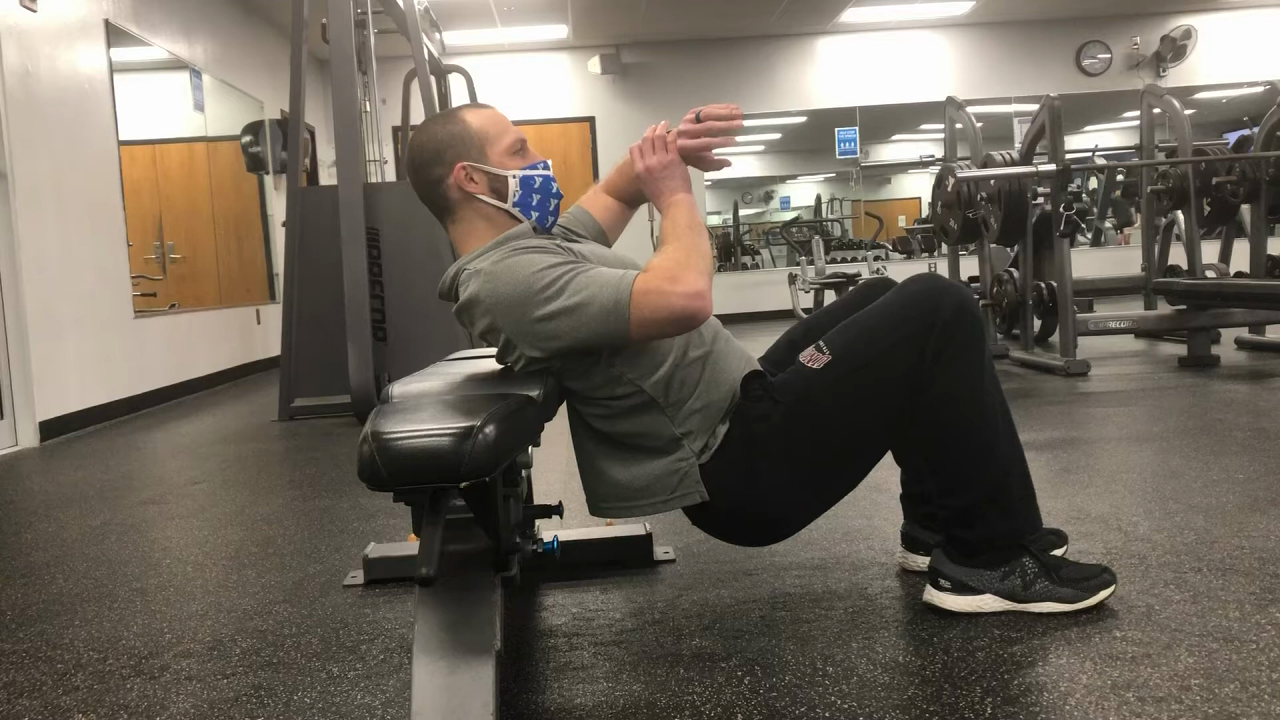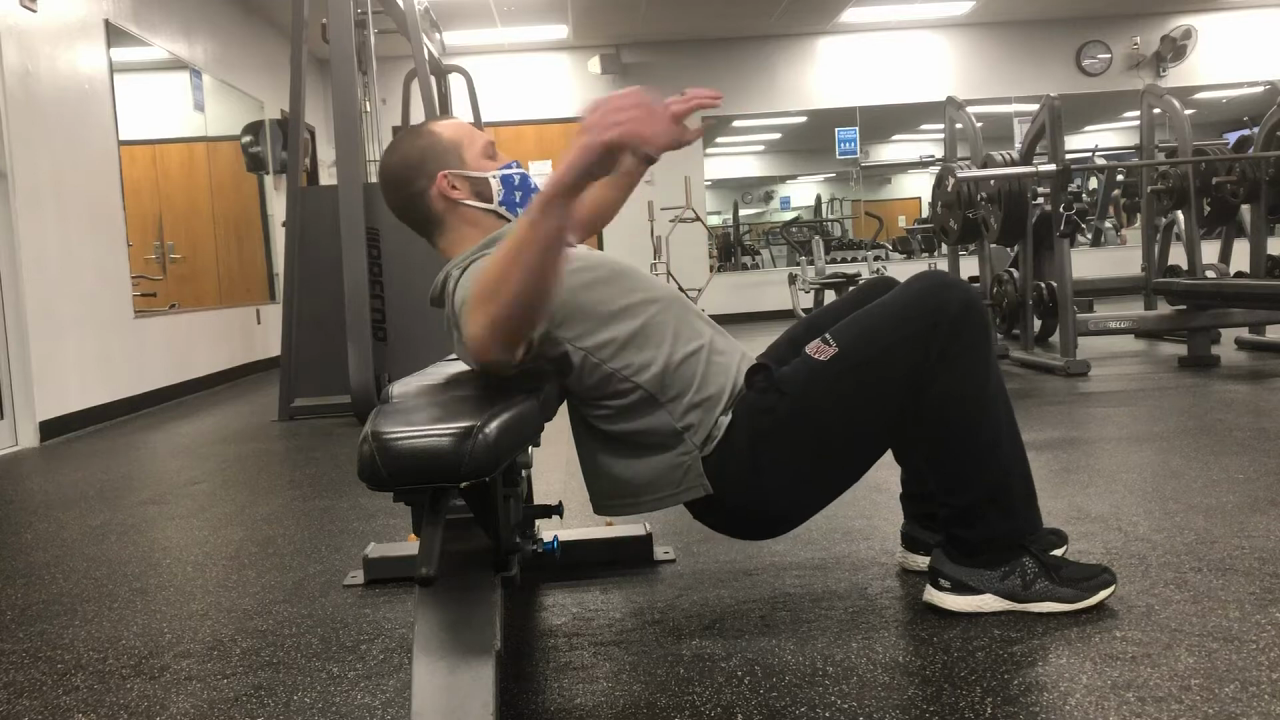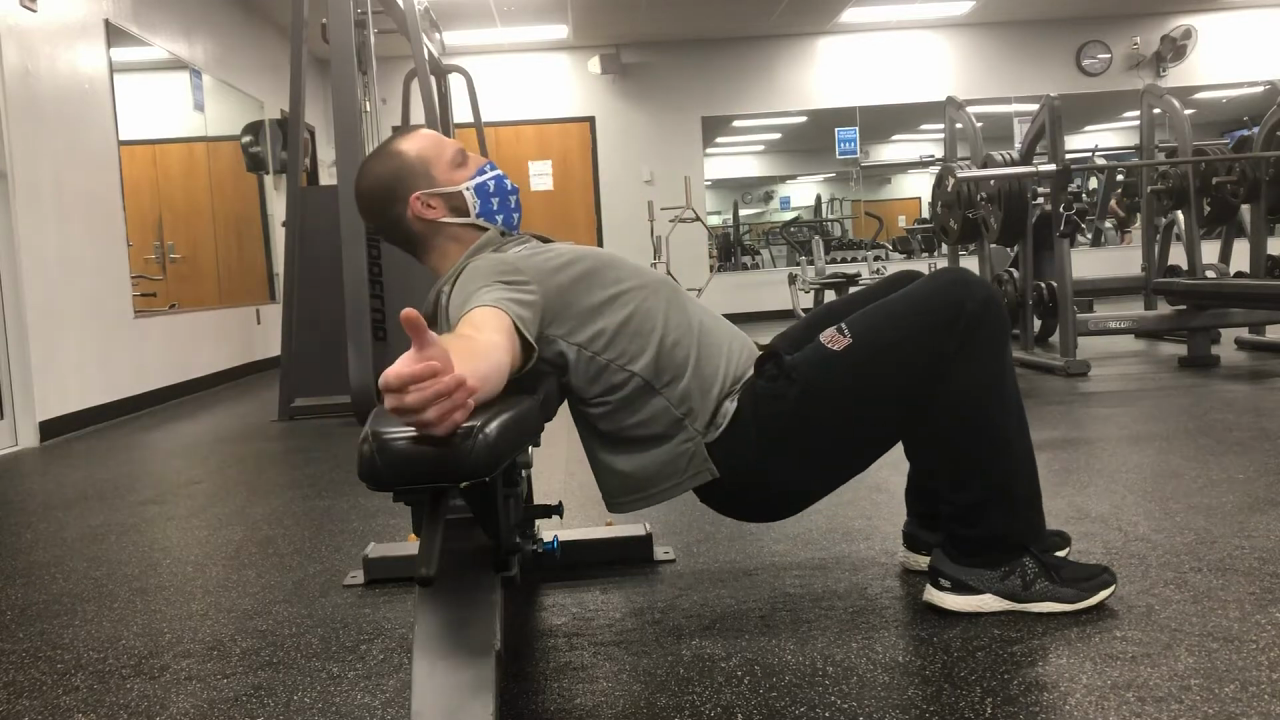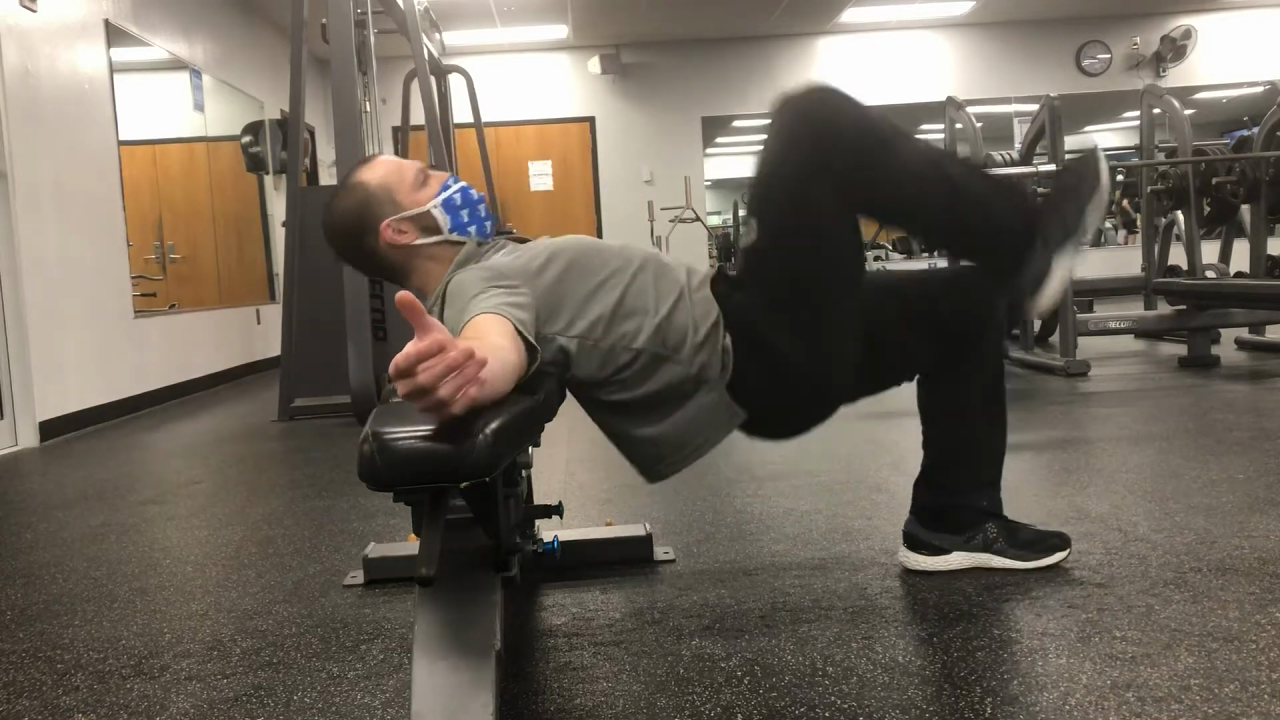
dt=0.7s
person 1, frame 1
left shoulder: (531, 243)
right shoulder: (512, 278)
left elbow: (616, 188)
right elbow: (684, 297)
left wrist: (672, 141)
right wrist: (676, 191)
left hip: (739, 416)
right hip: (744, 466)
left knee: (887, 300)
right knee: (936, 309)
left ankle: (936, 527)
right ankle: (988, 560)
person 1, frame 2
left shoulder: (512, 253)
right shoulder: (493, 273)
left elbow: (566, 220)
right elbow: (494, 339)
left wrist: (643, 149)
right wrist: (575, 168)
left hip: (744, 411)
right hip: (749, 457)
left knee: (890, 298)
right knee: (943, 309)
left ankle: (938, 525)
right ankle: (987, 561)
person 1, frame 3
left shoulder: (502, 258)
right shoulder: (488, 282)
right elbow: (483, 341)
right wrist: (446, 376)
left hip: (747, 392)
right hip: (752, 440)
left knee: (912, 294)
right knee: (959, 306)
left ankle: (940, 526)
right ankle: (988, 559)
person 1, frame 4
left shoulder: (480, 268)
right shoulder: (475, 297)
right elbow: (496, 354)
right wrist: (457, 372)
left hip: (771, 341)
right hip: (765, 354)
left knee: (962, 305)
right knee: (815, 121)
left ankle: (952, 524)
right ankle: (1021, 251)
